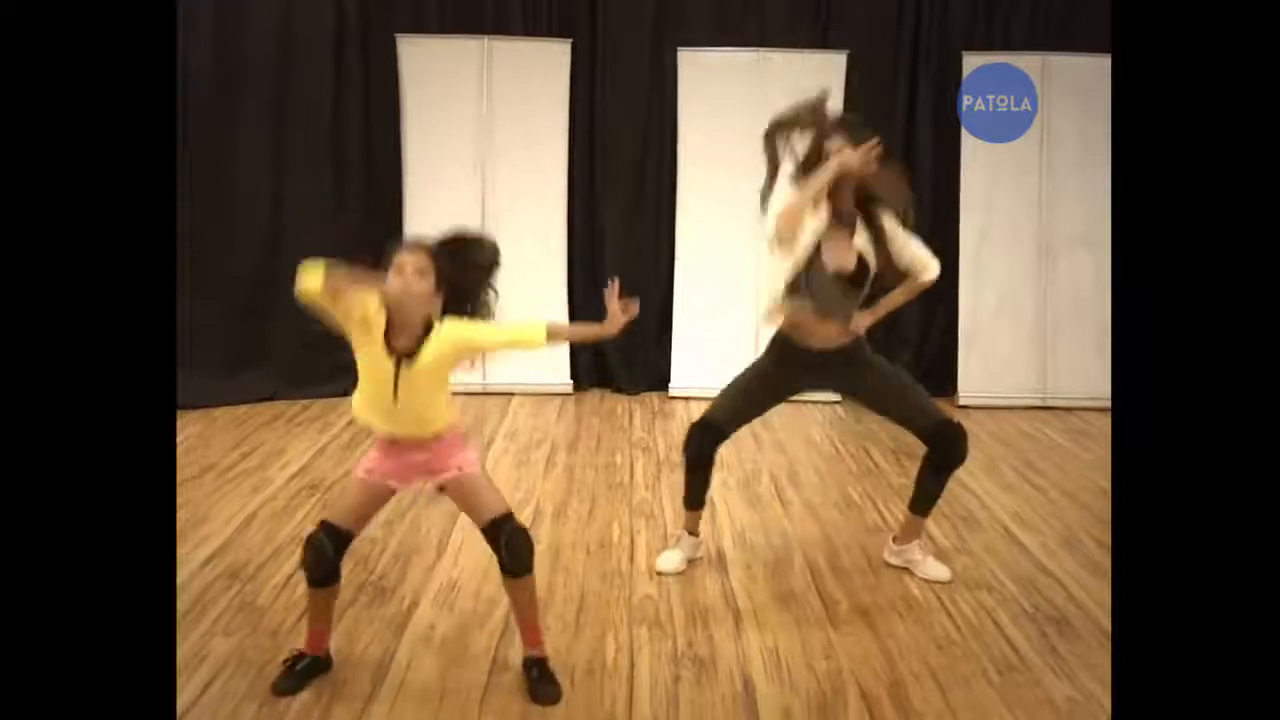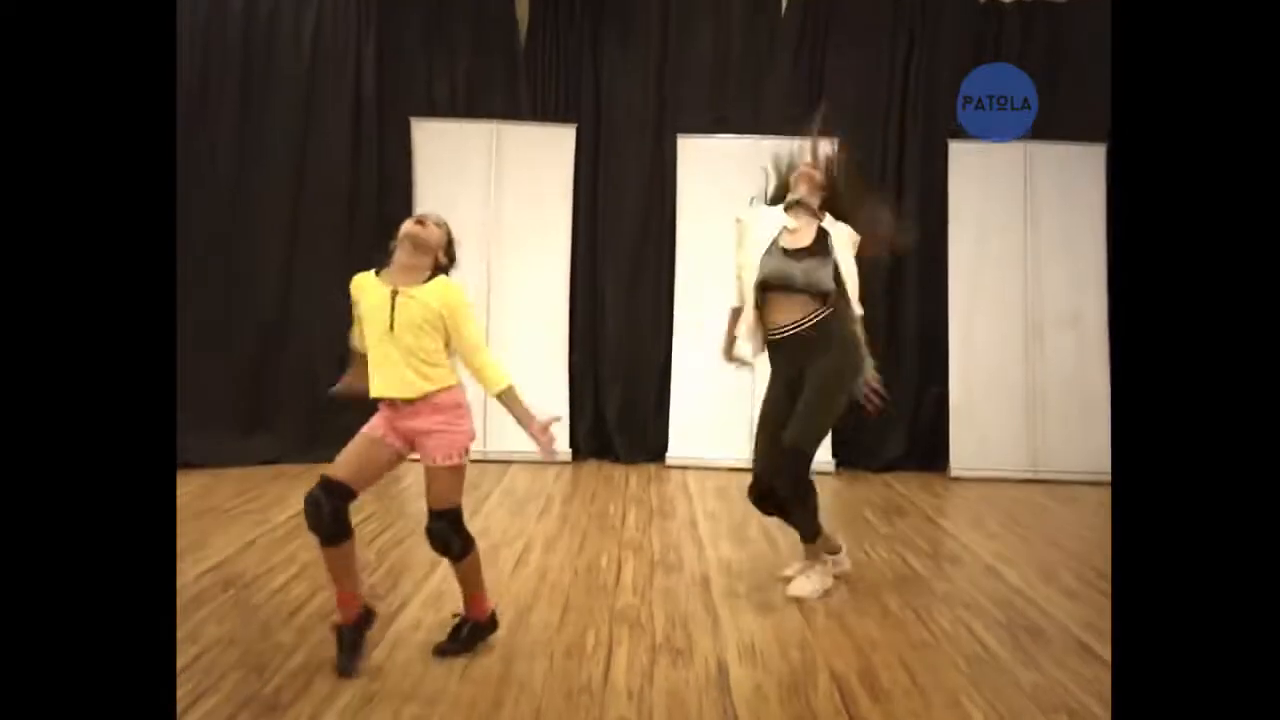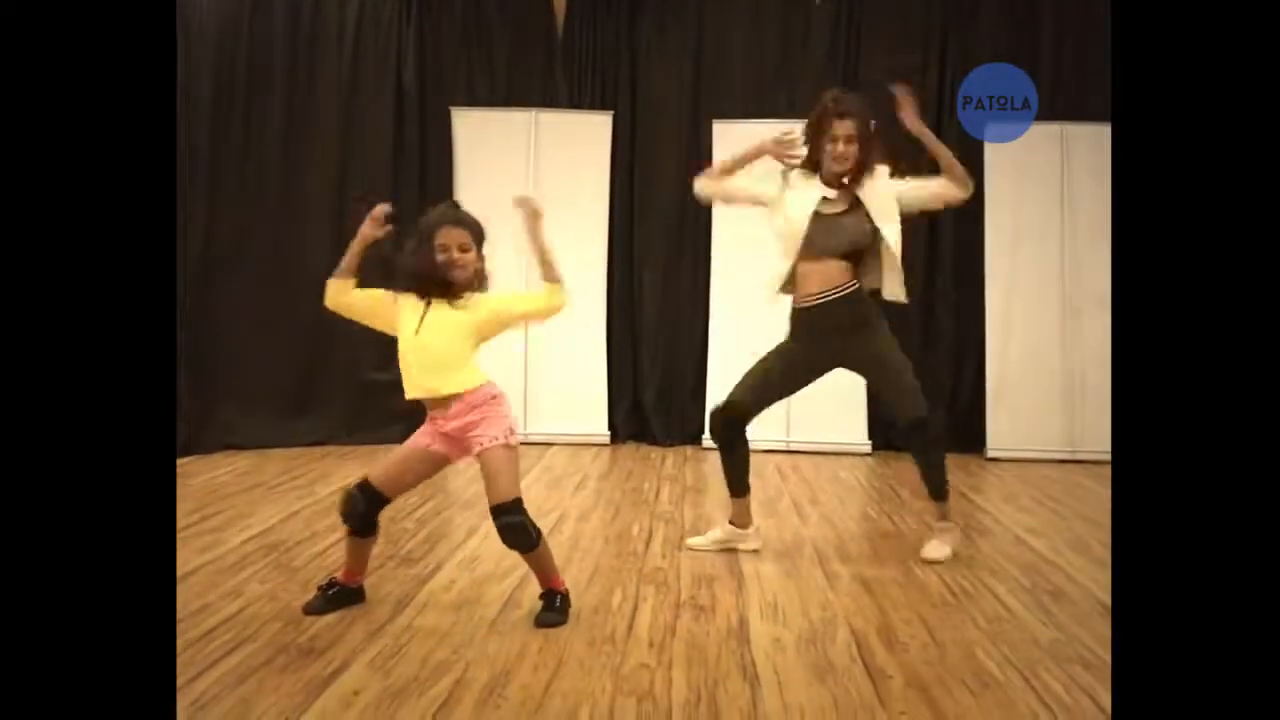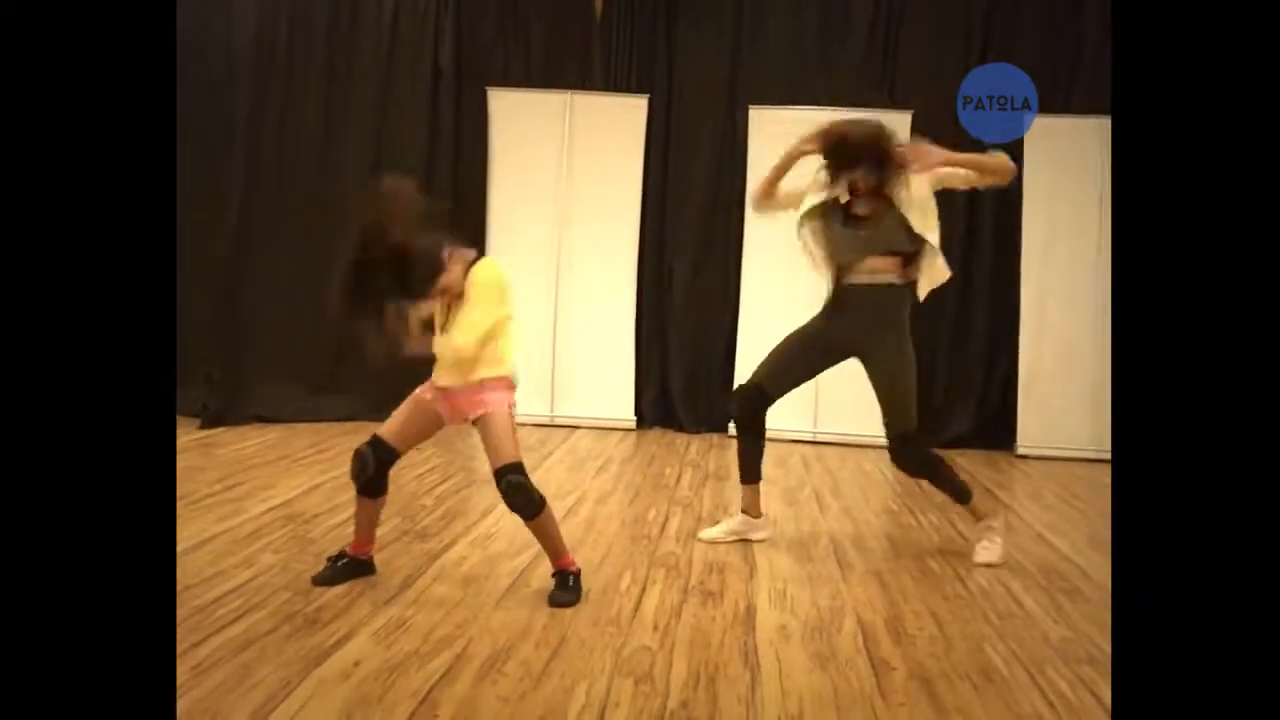
dt=1s
person 1, frame 1
left shoulder: (879, 224)
right shoulder: (800, 215)
left elbow: (927, 271)
right elbow: (782, 229)
left wrist: (872, 314)
right wrist: (829, 169)
left hip: (850, 356)
right hip: (791, 353)
left knee: (950, 438)
right knee: (703, 434)
left ankle: (907, 542)
right ankle: (690, 537)
person 1, frame 2
left shoulder: (839, 236)
right shoulder: (755, 224)
right elbow: (742, 291)
left wrist: (864, 360)
right wrist: (730, 340)
left hip: (830, 351)
right hip: (785, 362)
left knee: (791, 462)
right knee: (763, 487)
left ankle: (817, 559)
right ankle: (828, 548)
person 1, frame 3
left shoulder: (879, 190)
right shoulder: (791, 188)
left elbow: (960, 189)
right elbow: (704, 186)
left wrist: (919, 131)
right wrist: (761, 150)
left hip: (863, 328)
right hip: (808, 334)
left knee: (919, 425)
right knee: (726, 418)
left ankle: (943, 525)
right ankle: (741, 524)
person 1, frame 4
left shoulder: (913, 185)
right shoulder: (830, 195)
left elbow: (1003, 170)
right elbow: (761, 201)
left wrist: (942, 158)
right wrist: (798, 151)
left hip: (885, 319)
right hip: (835, 319)
left knee: (907, 448)
right knee: (748, 399)
left ankle: (986, 522)
right ankle: (750, 516)
person 2, frame 1
left shoulder: (450, 337)
right shoulder: (364, 318)
left elbow: (529, 333)
right elbow: (308, 285)
left wrist: (600, 329)
right wrist: (372, 291)
left hip: (443, 446)
right hip: (390, 450)
left knee: (511, 538)
right knee: (323, 546)
left ankle: (535, 655)
right ankle: (315, 652)
person 2, frame 2
left shoulder: (446, 293)
right shoulder: (361, 285)
left elbow: (485, 365)
left wrist: (529, 424)
right wrist: (356, 375)
left hip: (442, 415)
right hip: (391, 416)
left knee: (444, 529)
right knee: (323, 501)
left ankle: (479, 615)
right ankle: (352, 613)
person 2, frame 3
left shoulder: (485, 306)
right shoulder: (404, 305)
left elbow: (552, 300)
right elbow: (336, 298)
left wrist: (535, 235)
right wrist: (362, 241)
left hip: (481, 412)
right hip: (438, 424)
left knee: (511, 519)
right knee: (360, 500)
left ankle: (554, 591)
right ankle: (349, 583)
person 2, frame 4
left shoulder: (488, 274)
right shoulder: (430, 286)
left elbow: (464, 342)
left wrist: (420, 337)
left hip: (487, 387)
right hip: (441, 385)
left knee: (512, 482)
right knee: (370, 458)
left ankle: (566, 569)
right ankle: (359, 555)
